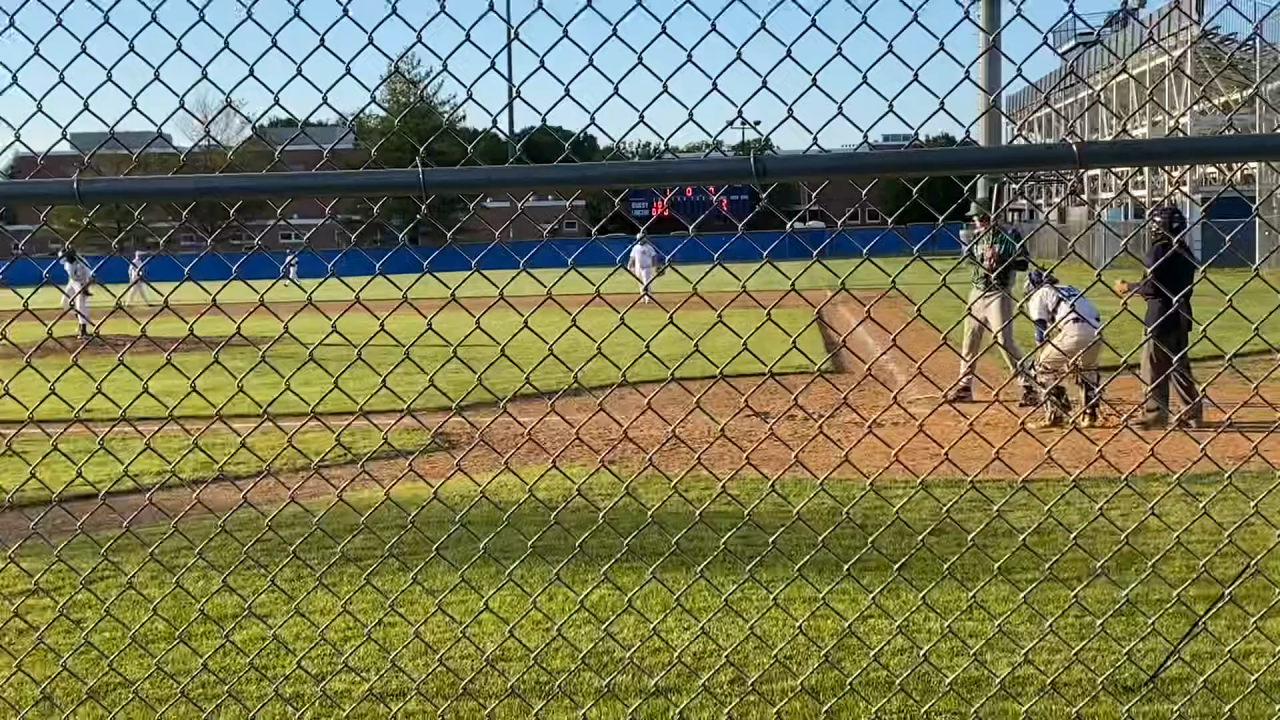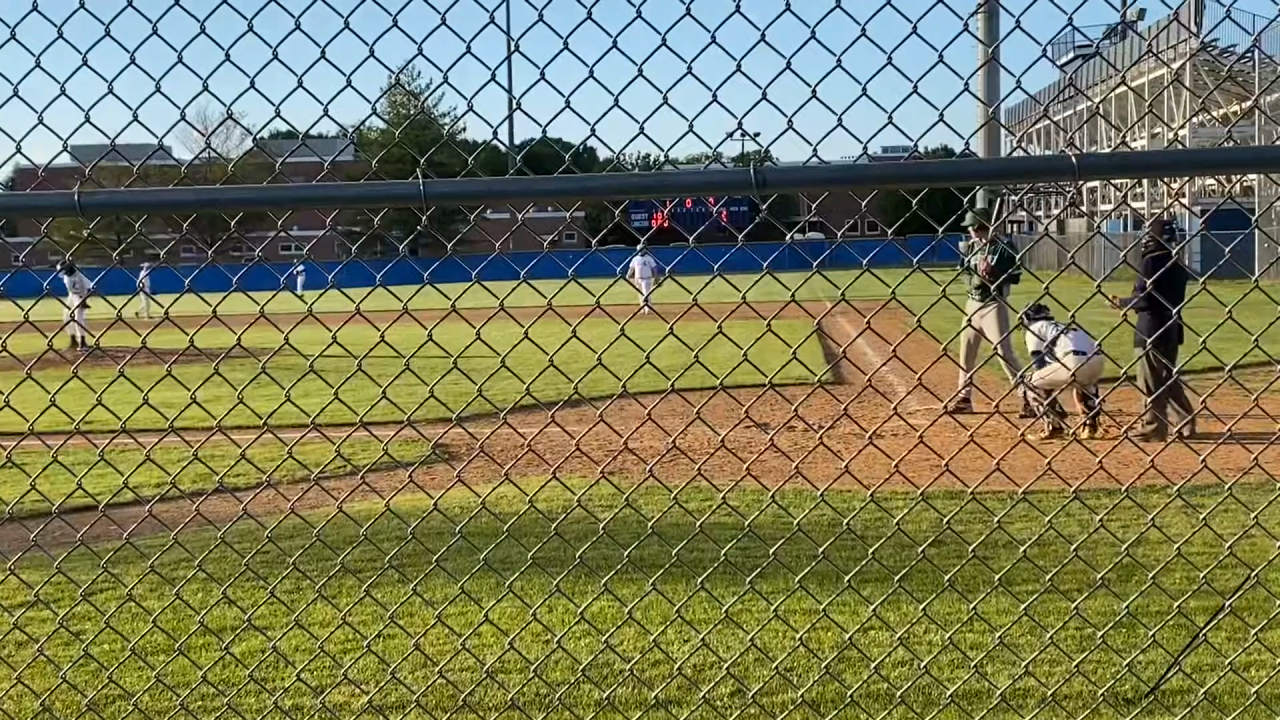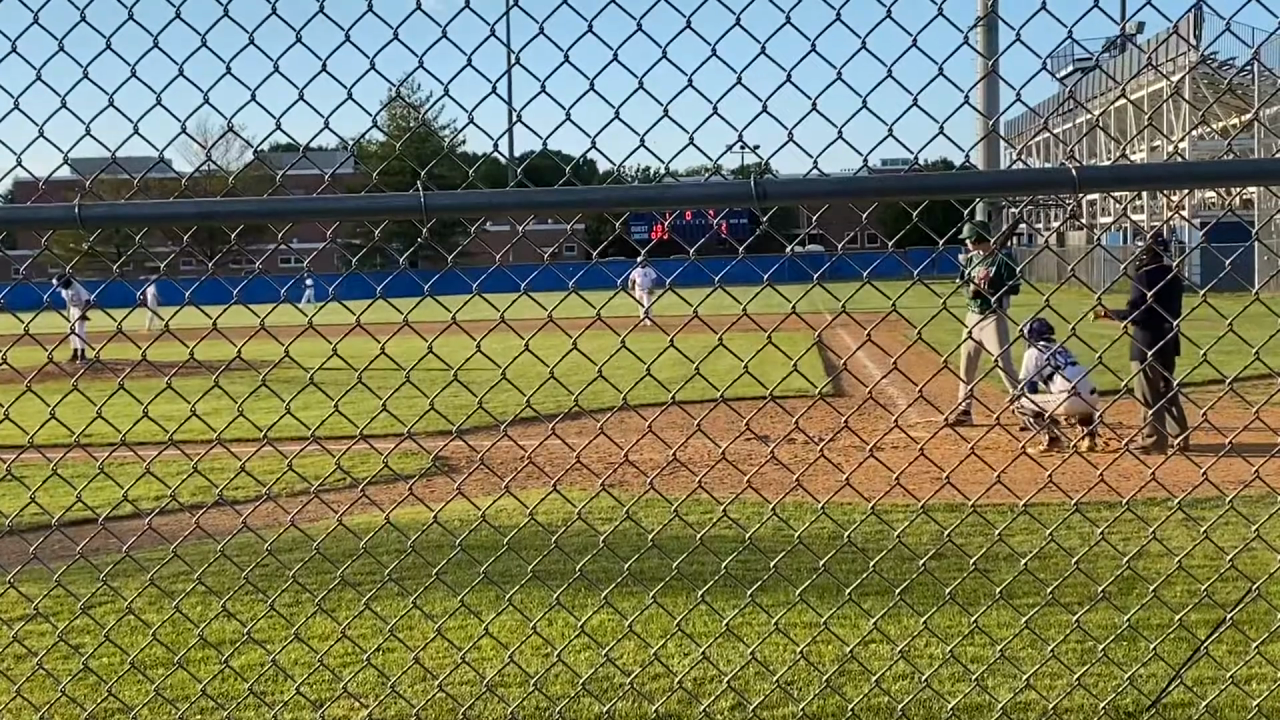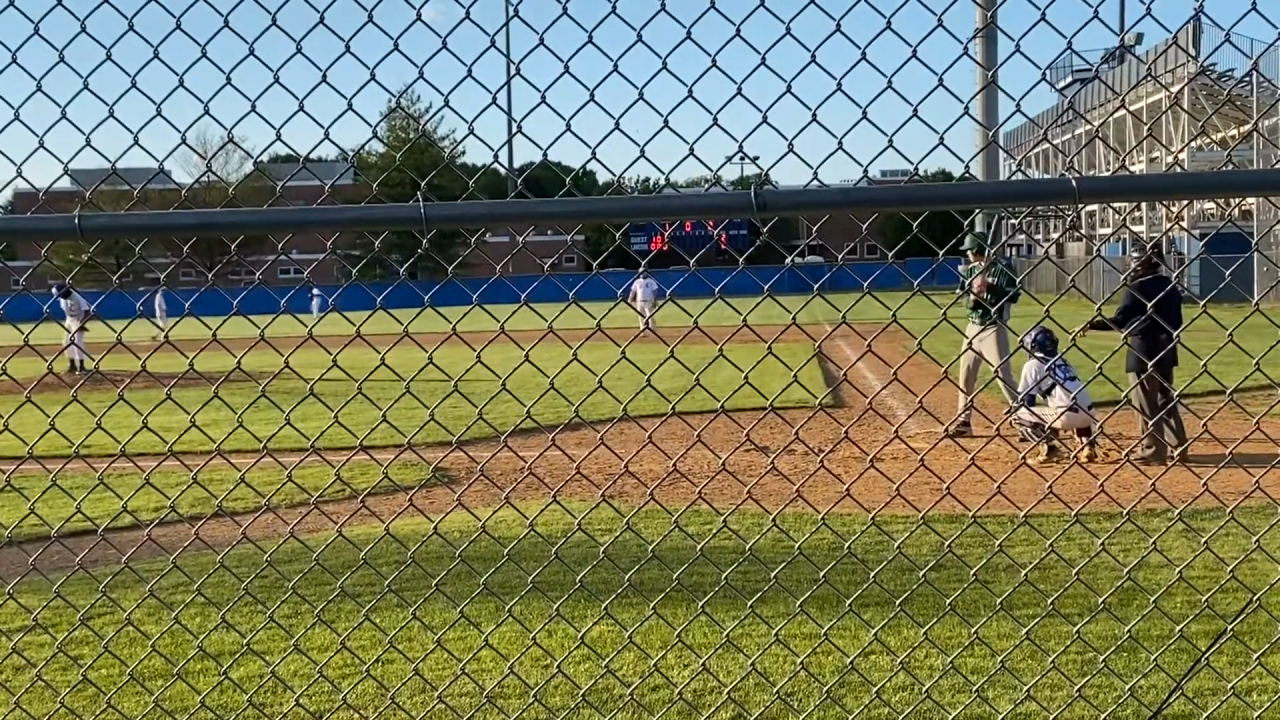
dt=0.3s
person 1, frame 1
left shoulder: (1159, 250)
right shoulder: (1185, 251)
left elbow: (1153, 286)
right elbow: (1182, 285)
left wrist: (1129, 287)
right wrist: (1138, 288)
left hip: (1161, 314)
right hip: (1180, 313)
left knee: (1154, 368)
right knee: (1179, 366)
left ankle: (1154, 415)
right ankle: (1193, 413)
person 1, frame 2
left shoulder: (1150, 263)
right shoulder: (1177, 264)
left elbow: (1143, 300)
right elbow: (1177, 297)
left wrist: (1120, 302)
left hip: (1152, 326)
right hip: (1171, 325)
left knee: (1151, 380)
right knee: (1169, 377)
left ankle: (1154, 427)
right ankle: (1185, 422)
person 1, frame 3
left shoulder: (1143, 277)
right shoulder: (1173, 275)
left elbow: (1132, 313)
right elbow: (1174, 310)
left wrist: (1105, 313)
left hip: (1147, 339)
right hip: (1168, 337)
left knee: (1148, 393)
right knee: (1167, 388)
left ankle: (1154, 440)
right ankle: (1179, 436)
person 1, frame 4
left shoulder: (1137, 288)
right shoulder: (1170, 286)
left elbow: (1120, 321)
right elbow: (1177, 321)
left wrist: (1091, 325)
left hip: (1143, 349)
right hip: (1166, 348)
left knee: (1146, 403)
right knee: (1167, 399)
left ankle: (1153, 451)
right ankle: (1177, 448)
person 2, frame 1
left shoulder: (1010, 235)
right shoulder: (977, 235)
left elbow: (1023, 263)
right elbow: (971, 264)
left wrist: (1000, 259)
right wrist: (984, 267)
left hip: (998, 295)
right hip: (977, 293)
left knee: (1004, 341)
right knee: (970, 340)
left ankle: (1029, 387)
right ankle: (964, 386)
person 2, frame 2
left shoulder: (1004, 246)
right shoulder: (971, 246)
left elbow: (1015, 277)
right elbow: (966, 276)
left wrist: (992, 272)
right wrist: (977, 279)
left hip: (994, 305)
right hip: (973, 304)
left knee: (1004, 352)
right knee: (967, 351)
left ankle: (1028, 397)
right ankle: (964, 398)
person 2, frame 3
left shoulder: (1002, 258)
right shoulder: (970, 259)
left elbow: (1014, 288)
right elbow: (965, 291)
left wrist: (991, 280)
right wrist: (973, 286)
left hip: (994, 318)
right hip: (973, 316)
left knee: (1003, 364)
right knee: (967, 363)
right ankle: (963, 410)
person 2, frame 4
left shoulder: (1002, 268)
right shoulder: (970, 270)
left elbow: (1014, 296)
right elbow: (967, 302)
left wrist: (989, 287)
right wrist: (974, 295)
left hip: (994, 329)
right hip: (973, 327)
left knee: (1003, 375)
right knee: (966, 375)
right ankle: (963, 421)
